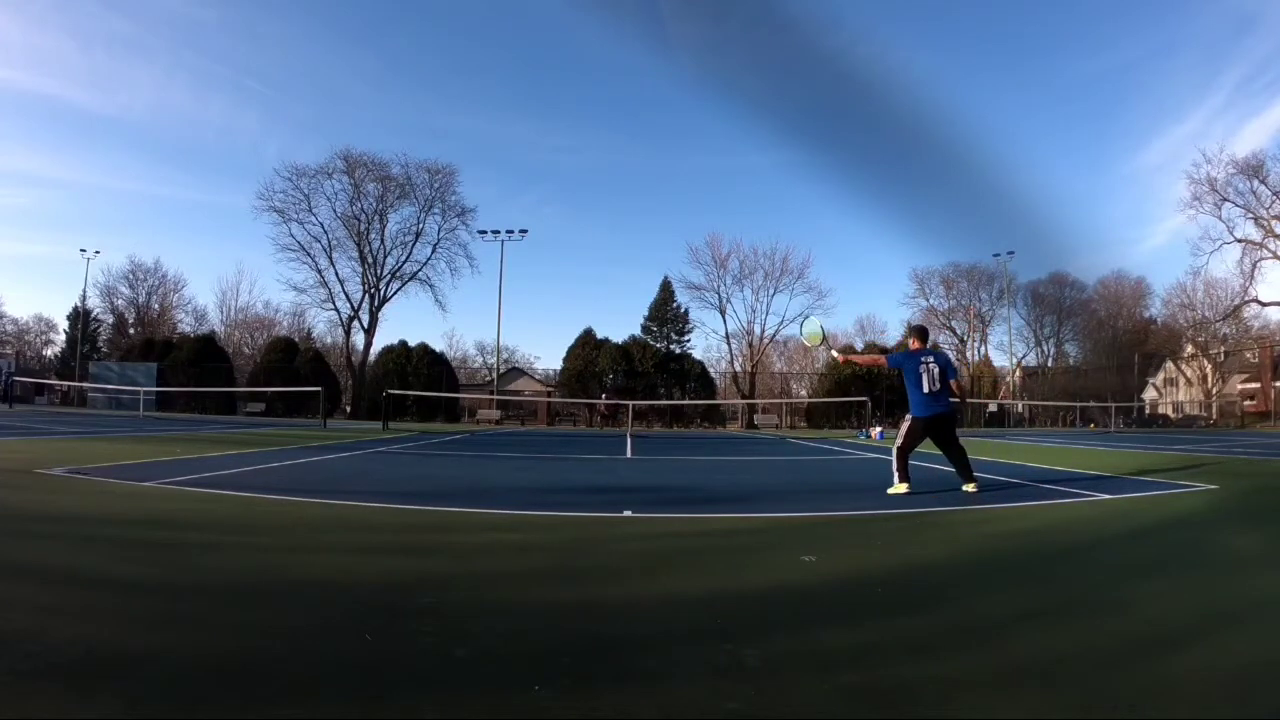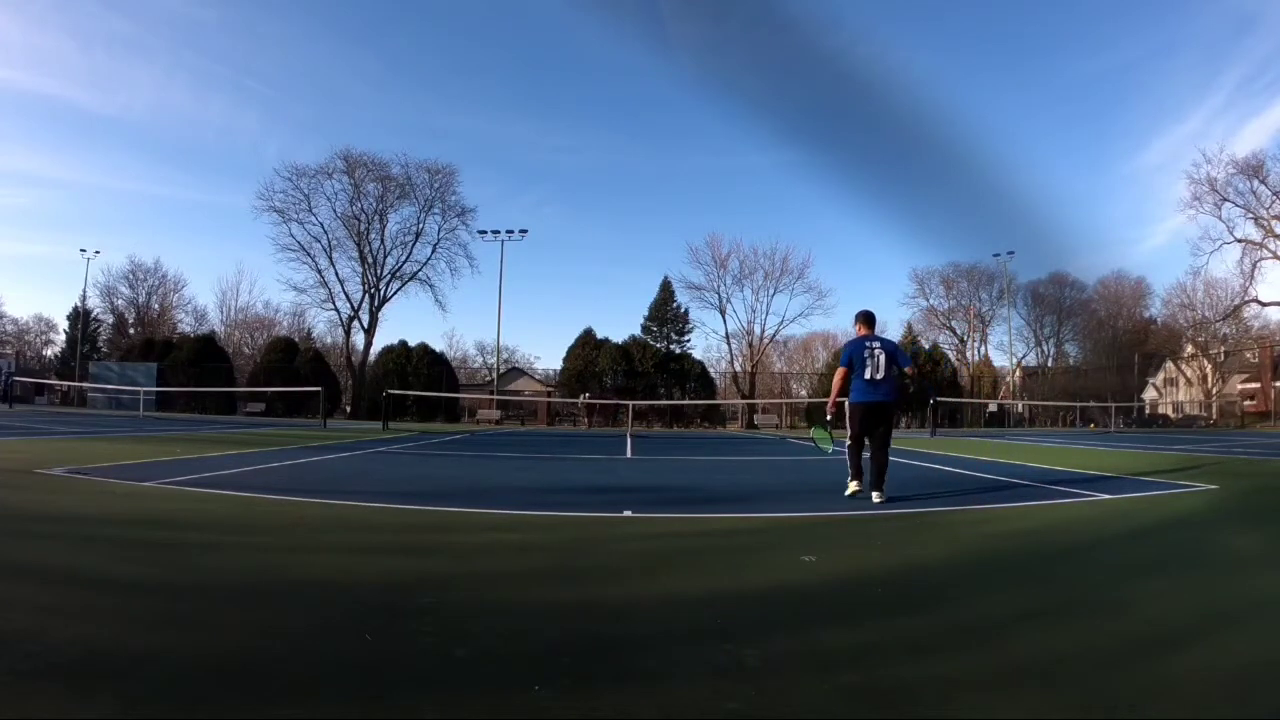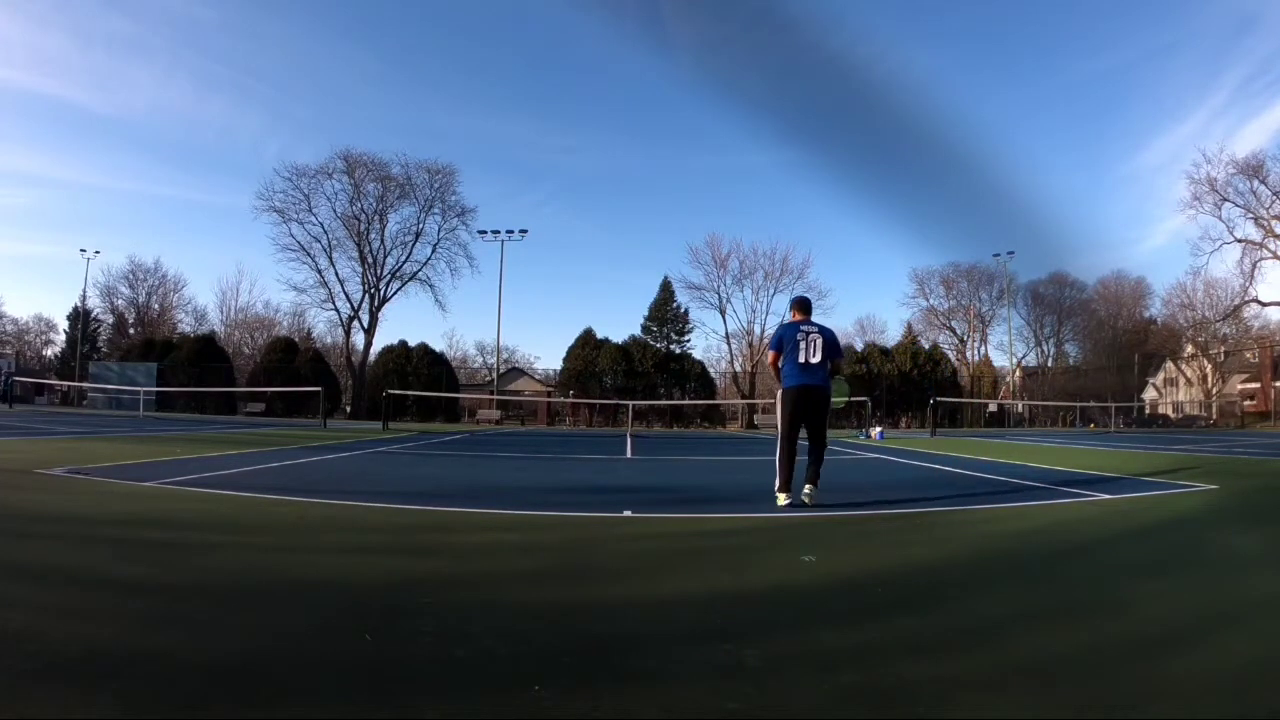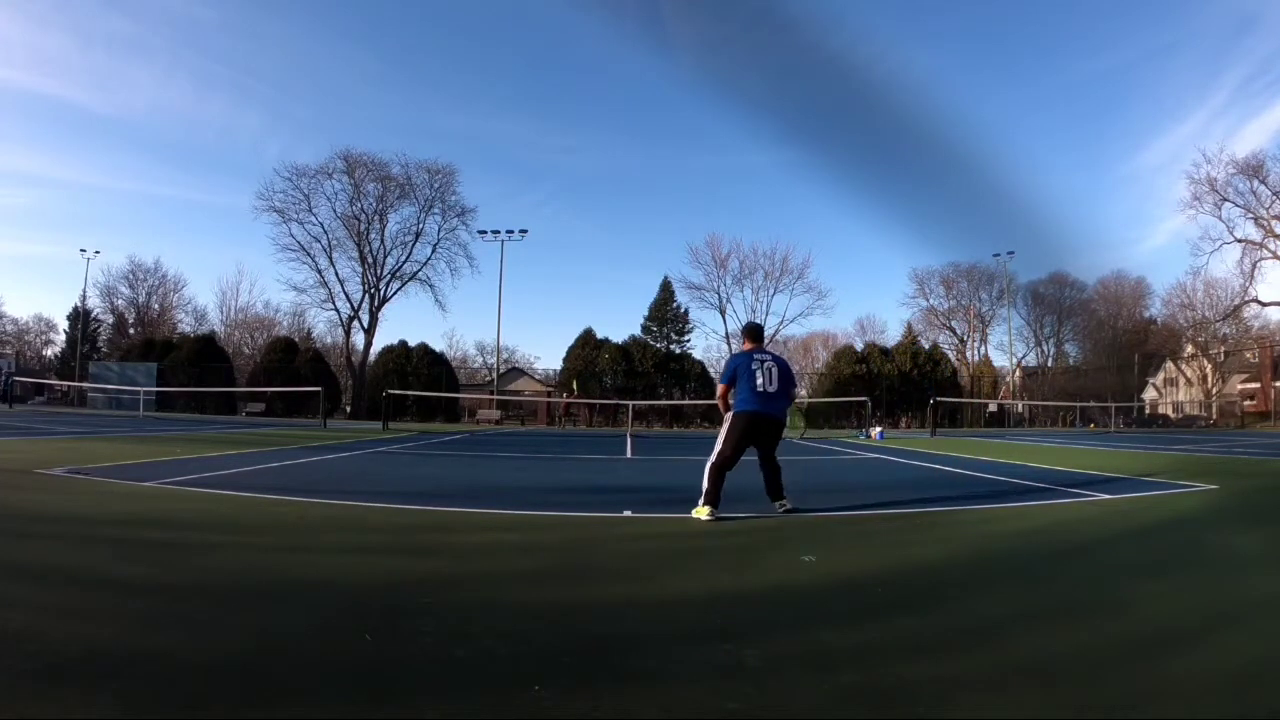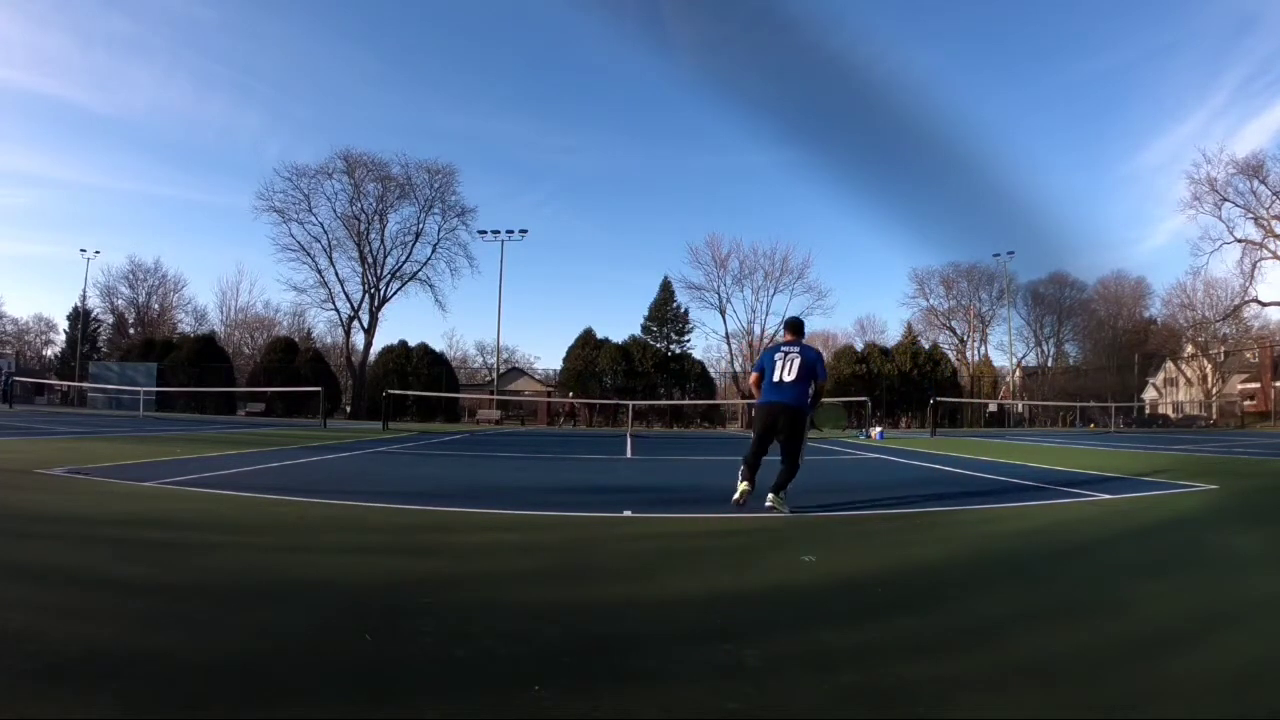
dt=0.4s
person 1, frame 1
left shoulder: (906, 357)
right shoulder: (942, 358)
left elbow: (876, 360)
right elbow: (955, 384)
left wrist: (848, 358)
right wrist: (963, 398)
left hip: (920, 416)
right hip: (945, 414)
left knee: (901, 449)
right knee: (953, 448)
left ankle: (902, 483)
right ankle: (970, 481)
person 1, frame 2
left shoulder: (852, 345)
right shoulder: (891, 345)
left elbow: (841, 375)
right elbow: (910, 371)
left wrist: (832, 400)
left hip: (859, 402)
right hip: (885, 403)
left knee: (854, 444)
right knee: (880, 448)
left ankle: (855, 480)
right ankle: (877, 490)
person 1, frame 3
left shoulder: (785, 329)
right shoulder: (828, 333)
left elbow: (771, 360)
right elbow: (837, 365)
left wrist: (782, 380)
left hip: (793, 390)
right hip: (820, 392)
left knee: (787, 443)
right knee: (817, 443)
left ankle: (784, 492)
right ankle: (811, 485)
person 1, frame 4
left shoulder: (737, 359)
right shoulder: (780, 362)
left elbow: (721, 393)
right elbow: (792, 396)
left wrist: (728, 414)
left hip: (745, 415)
right hip: (775, 419)
left knee: (719, 462)
right knee: (768, 460)
left ankle: (707, 506)
right ankle: (780, 500)
person 1, frame 5
left shoulder: (770, 351)
right shoulder: (813, 354)
left elbow: (753, 381)
right elbow: (821, 387)
right wrist: (810, 407)
left hip: (766, 406)
right hip: (795, 410)
left knee: (756, 449)
right knee: (791, 459)
left ankle: (745, 484)
right ankle: (776, 495)
